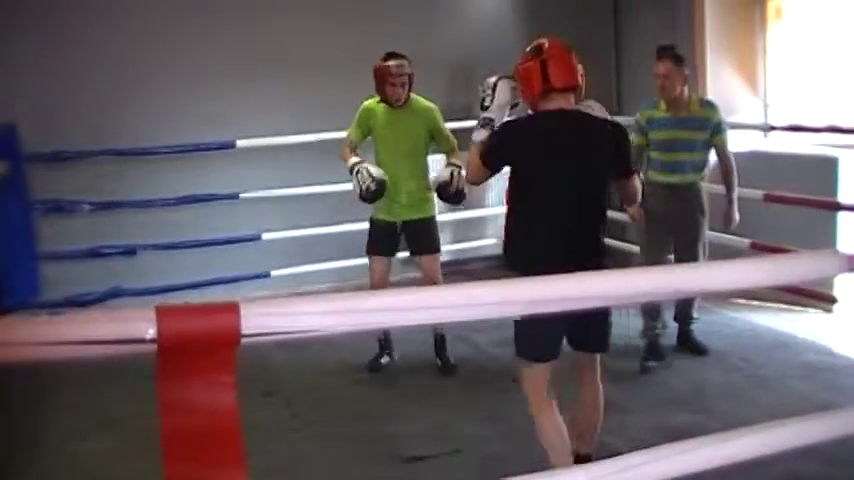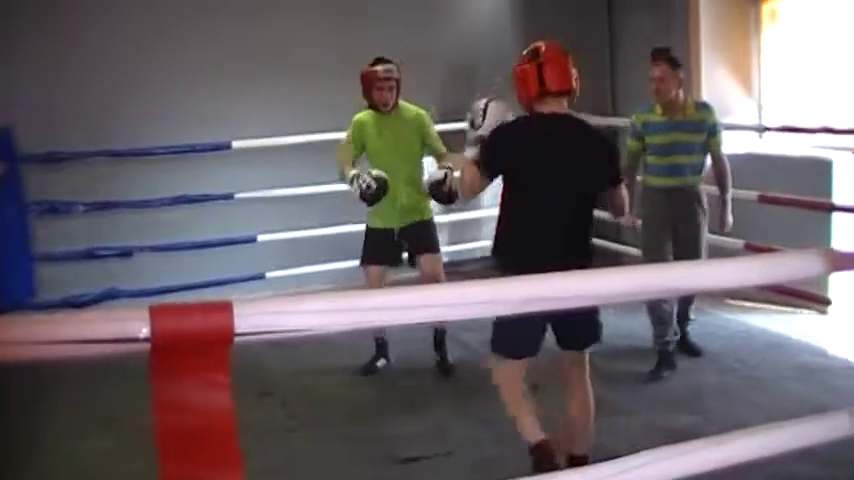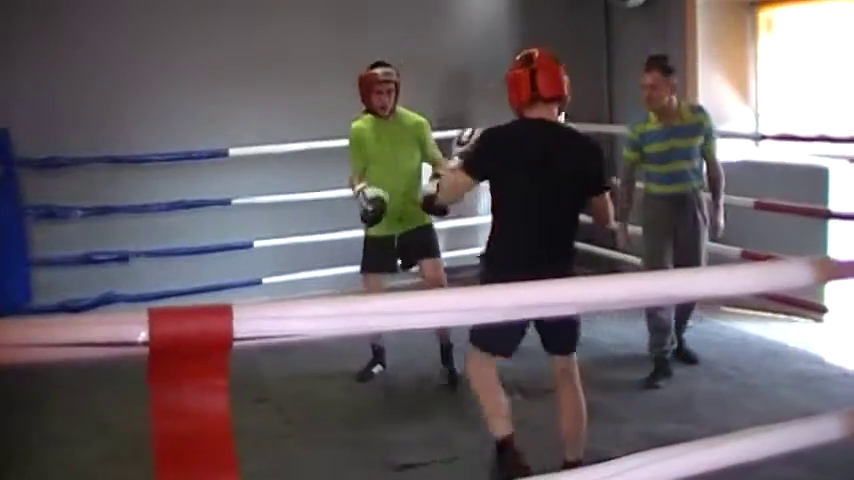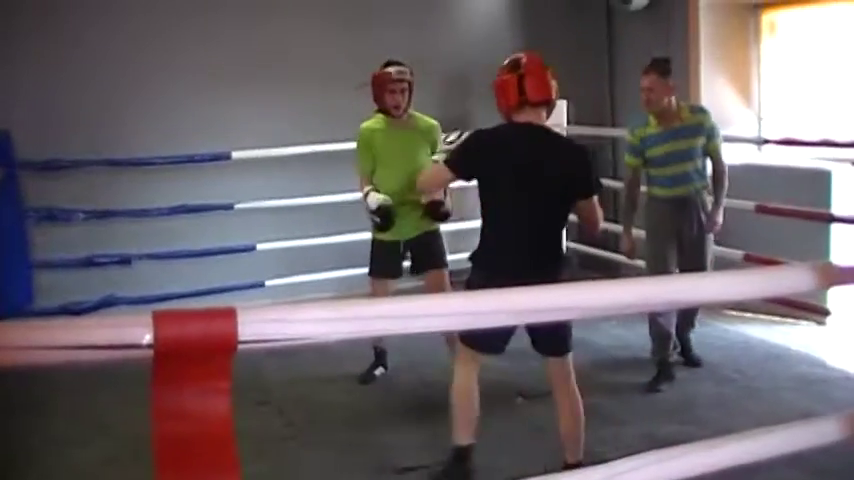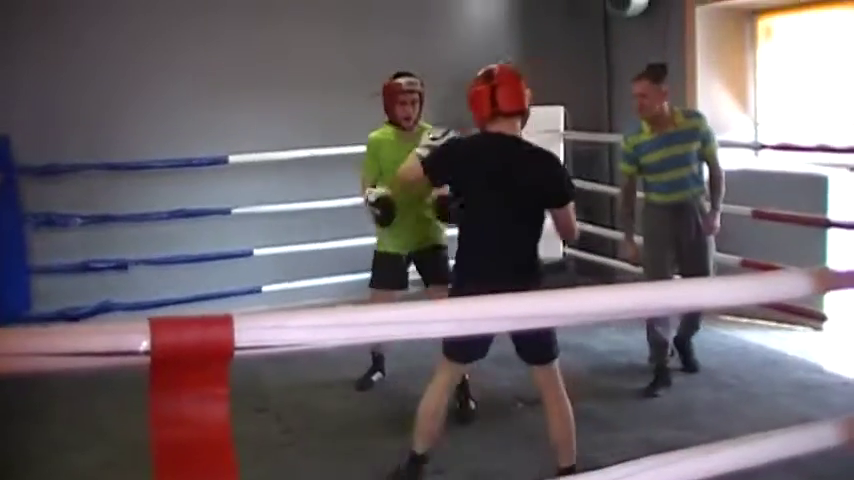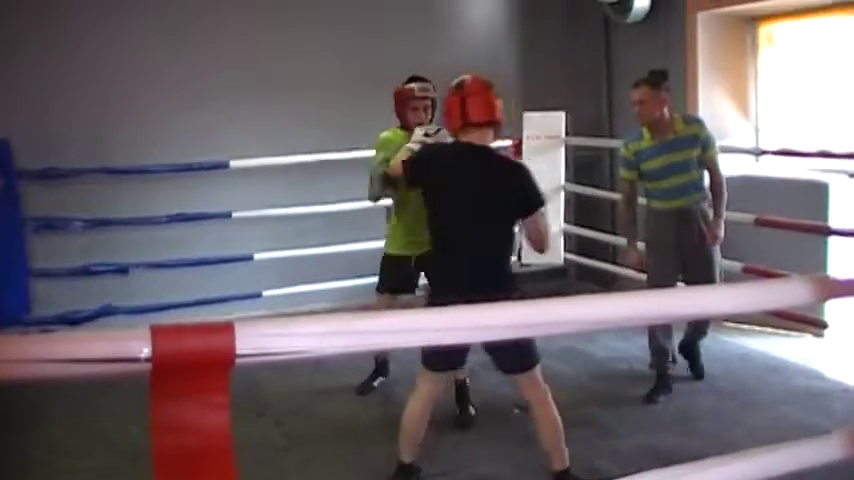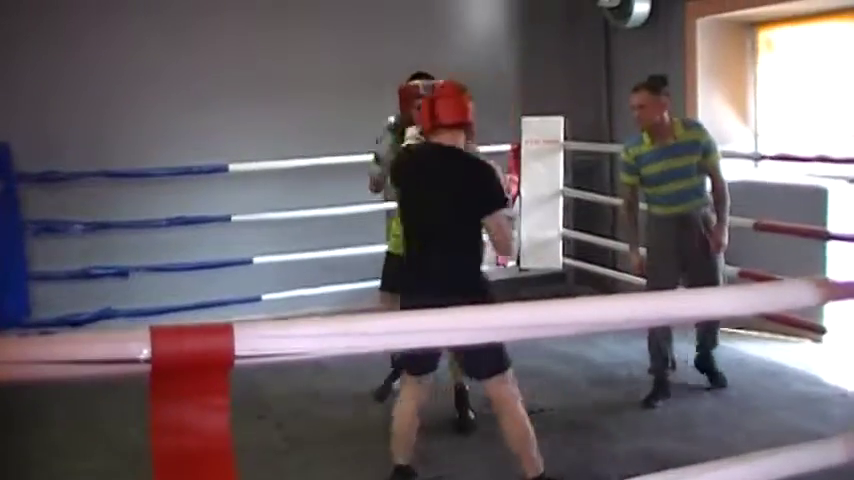
dt=0.1s
person 1, frame 1
left shoulder: (515, 133)
right shoulder: (609, 134)
left elbow: (472, 174)
right elbow: (632, 198)
left wrist: (490, 118)
left hip: (535, 278)
right hip: (589, 276)
left knee: (537, 390)
right knee: (588, 373)
left ankle: (568, 472)
right ankle: (584, 461)
person 1, frame 2
left shoulder: (509, 136)
right shoulder: (598, 142)
left elbow: (467, 187)
right elbow: (620, 209)
left wrist: (483, 137)
left hip: (524, 277)
right hip: (577, 276)
left knee: (507, 374)
right knee: (577, 373)
left ankle: (545, 458)
right ankle: (579, 463)
person 1, frame 3
left shoulder: (498, 141)
right shoulder: (585, 149)
left elbow: (446, 195)
right elbow: (605, 219)
left wrist: (466, 159)
left hip: (505, 276)
right hip: (558, 278)
left knee: (481, 365)
right knee: (567, 375)
person 1, frame 4
left shoulder: (485, 143)
right shoulder: (573, 154)
left elbow: (427, 184)
right elbow: (593, 224)
left wrist: (454, 153)
left hip: (494, 278)
right hip: (547, 281)
left knee: (467, 360)
right knee: (562, 377)
person 1, frame 5
left shoulder: (458, 152)
right shoulder: (543, 164)
left elbow: (405, 176)
right elbow: (570, 231)
left wrist: (434, 148)
left hip: (472, 288)
right hip: (523, 288)
left knee: (447, 375)
right knee: (550, 383)
person 1, frame 6
left shoulder: (436, 159)
right shoulder: (513, 173)
left elbow: (396, 167)
right elbow: (541, 242)
left hip: (446, 297)
right hip: (497, 297)
left knee: (428, 384)
right knee: (534, 389)
person 1, frame 7
left shoulder: (409, 160)
right shoulder: (477, 172)
right elbow: (504, 244)
right wrist: (502, 200)
left hip: (416, 298)
right hip: (465, 298)
left knee: (413, 386)
right knee: (504, 394)
person 2, frame 1
left shoulder: (427, 111)
right shoulder: (369, 112)
left elbow: (451, 147)
right elbow: (347, 147)
left wrist: (453, 171)
right wrist: (358, 167)
left hip: (420, 208)
right hip: (384, 210)
left knee: (433, 278)
right knee: (377, 280)
left ankle: (441, 347)
right ankle: (385, 347)
person 2, frame 2
left shoulder: (417, 117)
right shoulder: (361, 123)
left elbow: (441, 154)
right elbow: (344, 162)
left wrist: (444, 174)
right wrist: (356, 176)
left hip: (417, 213)
right hip: (380, 218)
left knee: (434, 276)
right knee: (373, 286)
left ankle: (440, 343)
right ankle: (381, 350)
person 2, frame 3
left shoulder: (417, 124)
right shoulder: (358, 130)
left elbow: (438, 163)
right elbow: (356, 176)
right wrist: (363, 193)
left hip: (415, 221)
right hip: (380, 225)
left knee: (437, 283)
right knee: (372, 293)
left ankle: (447, 355)
right ankle: (378, 356)
person 2, frame 4
left shoulder: (429, 127)
right shoulder: (368, 131)
right elbow: (365, 178)
left wrist: (440, 195)
right wrist: (371, 197)
left hip: (423, 225)
right hip: (387, 228)
left knee: (441, 293)
right knee: (378, 297)
right ankle: (379, 358)
person 2, frame 5
right shoulder: (377, 141)
right elbow: (368, 186)
left wrist: (445, 195)
right wrist: (374, 198)
left hip: (429, 237)
right hip: (391, 241)
right knee: (379, 308)
left ankle: (462, 387)
right ankle: (378, 364)
person 2, frame 6
left shoulder: (444, 142)
right shoulder: (388, 142)
right elbow: (375, 190)
right wrist: (381, 178)
right hip: (399, 243)
right knee: (384, 312)
left ankle: (462, 393)
right ankle: (381, 368)
person 2, frame 7
right shoulder: (397, 137)
right elbow: (376, 187)
right wrist: (387, 154)
right hip: (402, 241)
right knee: (390, 311)
left ankle: (461, 396)
right ankle: (398, 368)
person 3, frame 1
left shoulder: (709, 112)
right shoulder: (647, 115)
left elbow: (725, 159)
right elbow: (636, 159)
left wrist: (732, 202)
left hip: (691, 195)
right hip: (656, 194)
left knee: (691, 266)
right knee: (653, 266)
left ankle: (685, 330)
right ankle: (653, 342)
person 3, frame 2
left shoulder: (704, 114)
right shoulder: (642, 119)
left elbow: (719, 161)
right elbow: (631, 164)
left wrist: (726, 205)
left hip: (691, 198)
right hip: (655, 198)
left ankle: (681, 331)
right ankle: (664, 350)
person 3, frame 3
left shoulder: (700, 117)
right shoulder: (639, 130)
left elbow: (714, 166)
right elbow: (628, 176)
left wrist: (718, 209)
right wrist: (622, 221)
left hip: (692, 204)
right hip: (657, 206)
left ankle: (678, 337)
right ankle: (661, 359)
person 3, frame 4
left shoulder: (700, 118)
right shoulder: (639, 134)
left elbow: (718, 164)
right elbow: (632, 183)
left wrist: (718, 207)
right wrist: (626, 230)
left hip: (696, 206)
right hip: (660, 209)
left ankle: (683, 337)
right ankle: (664, 363)
person 3, frame 5
left shoulder: (695, 122)
right shoulder: (633, 141)
left elbow: (715, 169)
right elbow: (627, 190)
left wrist: (716, 211)
right wrist: (628, 239)
left hip: (695, 211)
right hip: (658, 216)
left ankle: (684, 339)
right ankle: (661, 369)
person 3, frame 6
left shoulder: (695, 128)
right shoulder: (633, 147)
left elbow: (716, 175)
right elbow: (628, 197)
left wrist: (719, 219)
right wrist: (631, 245)
left hip: (699, 217)
right hip: (661, 223)
left ankle: (691, 345)
right ankle: (662, 375)
person 3, frame 7
left shoulder: (696, 133)
right shoulder: (633, 151)
left elbow: (718, 181)
right elbow: (630, 202)
left wrist: (722, 225)
right wrist: (633, 249)
left hip: (700, 223)
right hip: (661, 229)
left ankle: (704, 355)
right ankle: (661, 380)
